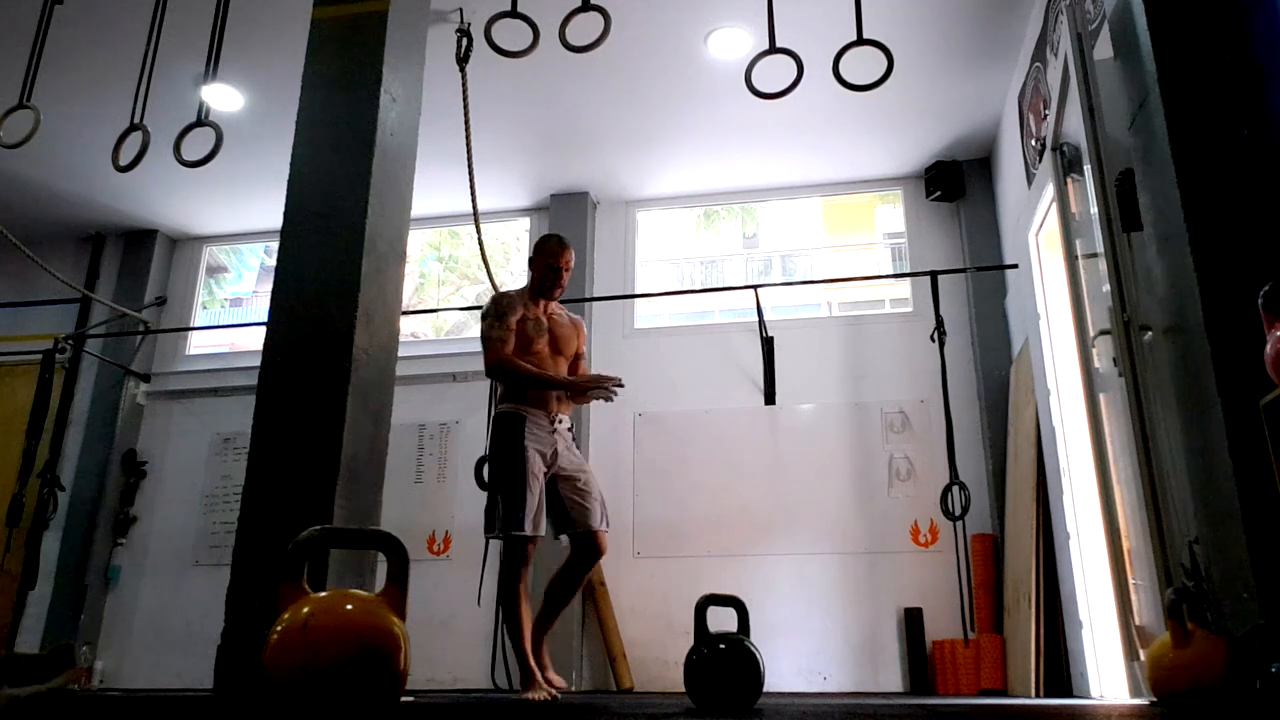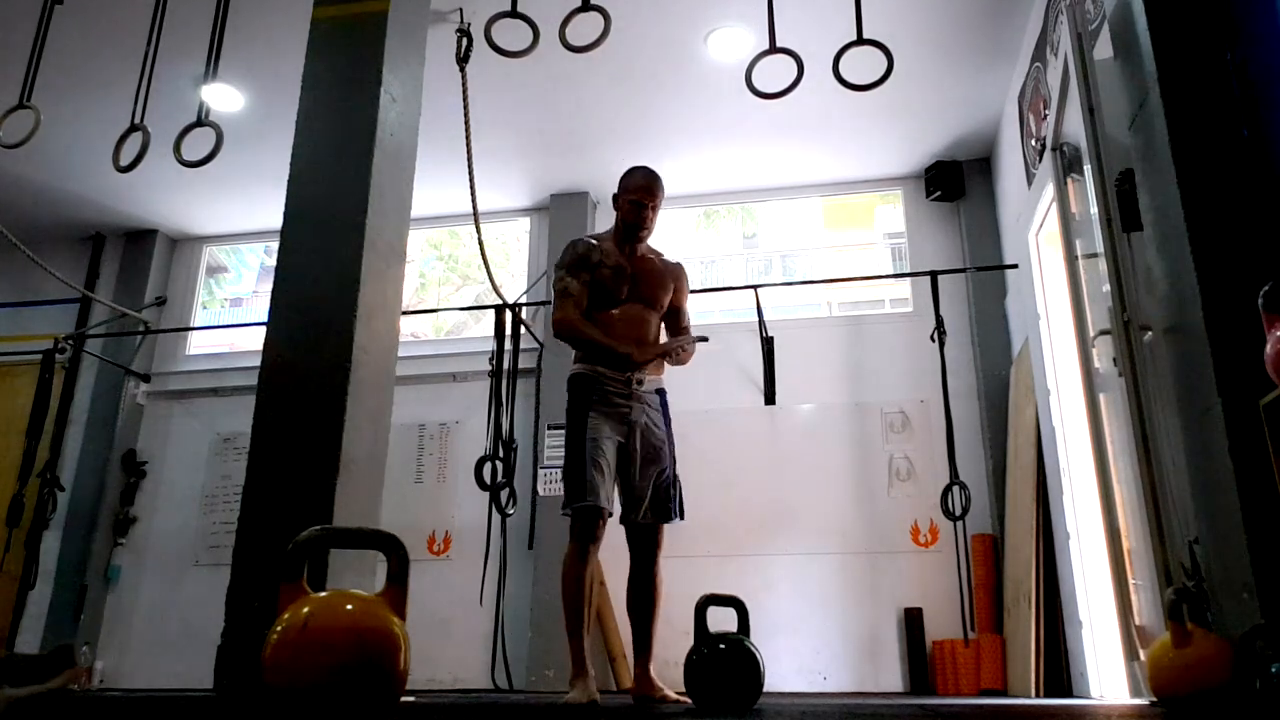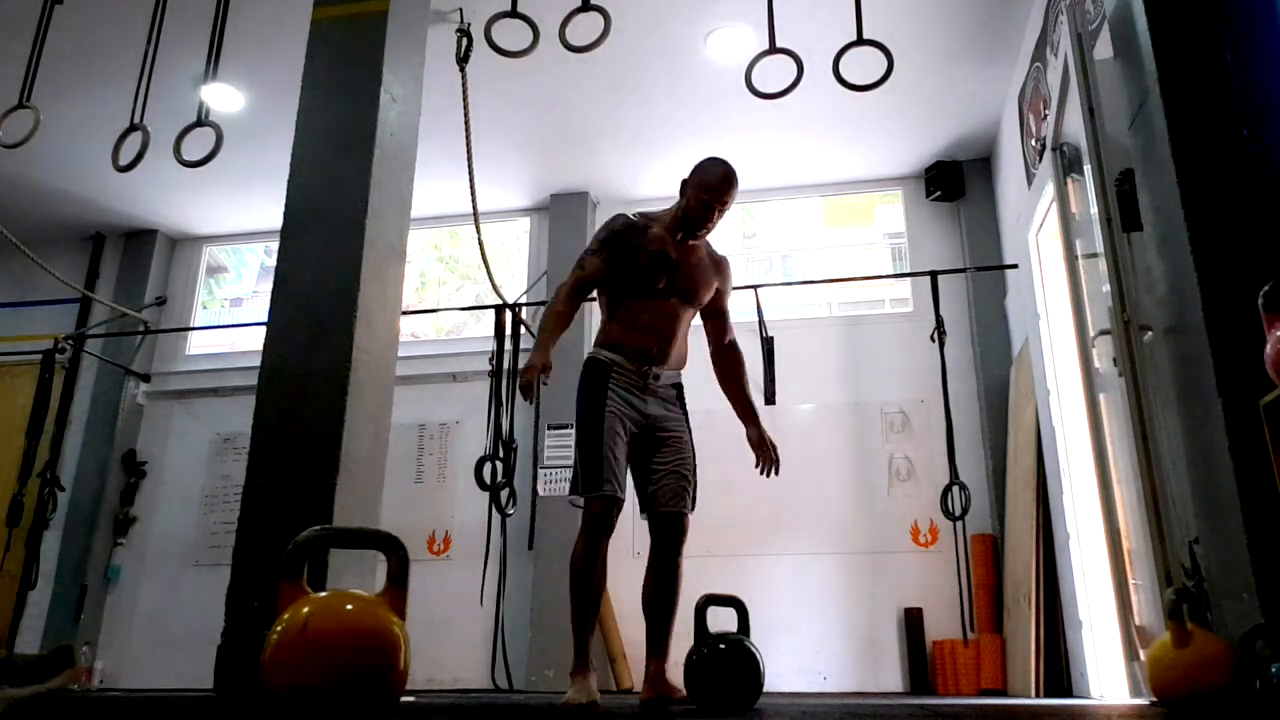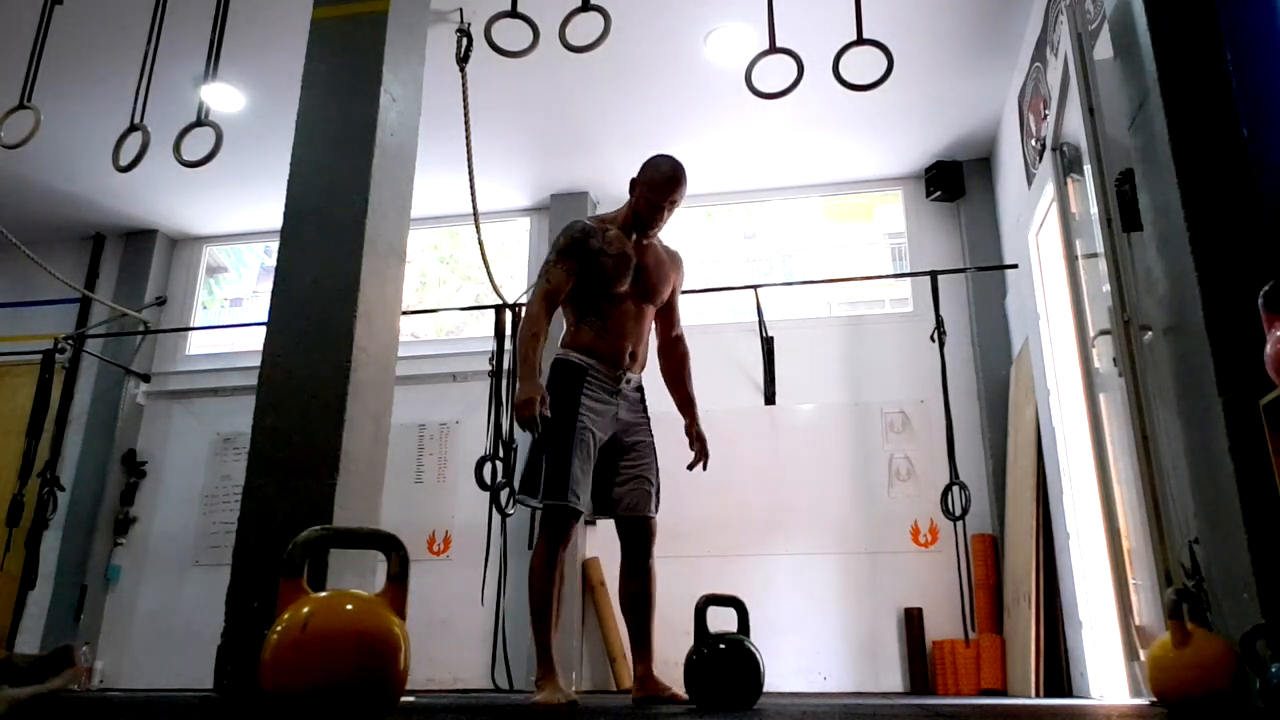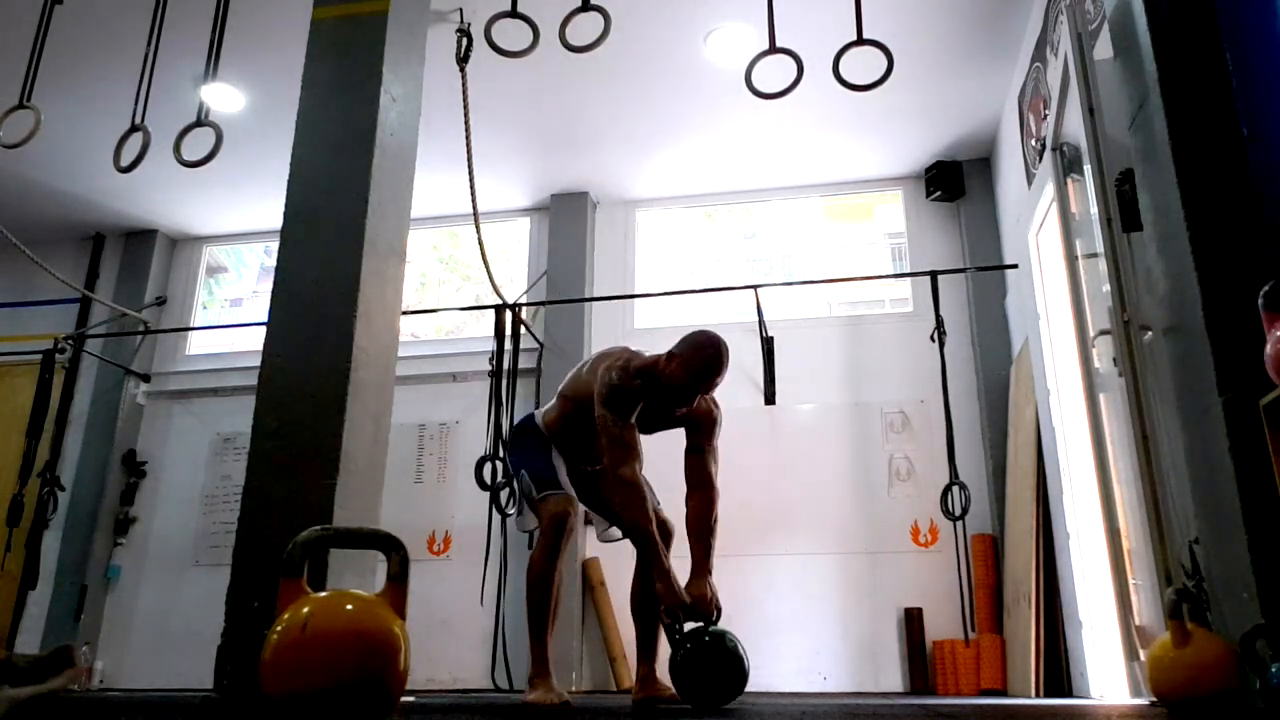
dt=1s
person 1, frame 1
left shoulder: (573, 324)
right shoulder: (506, 306)
right elbow: (497, 363)
left wrist: (590, 388)
right wrist: (566, 382)
left hip: (562, 434)
right hip: (520, 426)
left knee: (593, 543)
right knee: (520, 548)
left ankle: (537, 646)
right ankle: (528, 672)
person 1, frame 2
left shoulder: (671, 271)
right shoulder: (584, 253)
left elbow: (685, 342)
right elbow: (564, 322)
left wrist: (676, 347)
right wrist: (631, 352)
left hip: (650, 400)
right hip: (596, 392)
left knee: (648, 541)
right knee: (588, 524)
left ankle: (644, 675)
right ankle: (580, 673)
person 1, frame 3
left shoulder: (715, 267)
right shoulder: (628, 231)
left elbow: (724, 347)
right elbow: (572, 291)
left wrist: (752, 422)
right wrist: (541, 350)
left hip: (668, 394)
right hip: (612, 378)
left knee: (672, 529)
right knee: (601, 513)
left ankle: (656, 674)
right ankle: (581, 668)
person 1, frame 4
left shoulder: (669, 262)
right shoulder: (585, 236)
left elbow: (672, 342)
right elbow: (540, 306)
left wrist: (690, 416)
right wrist: (529, 377)
left hip: (632, 398)
right hip: (579, 383)
left knee: (641, 535)
right knee: (559, 524)
left ankle: (644, 674)
right ankle: (546, 675)
person 1, frame 5
left shoulder: (703, 413)
right shoulder: (621, 377)
left elbow: (702, 490)
right elbow: (626, 478)
left wrist: (702, 576)
right wrist: (664, 577)
left hip: (598, 459)
right hip: (541, 441)
left knee: (659, 532)
right knee: (560, 516)
left ankle: (646, 677)
right ankle: (539, 675)
